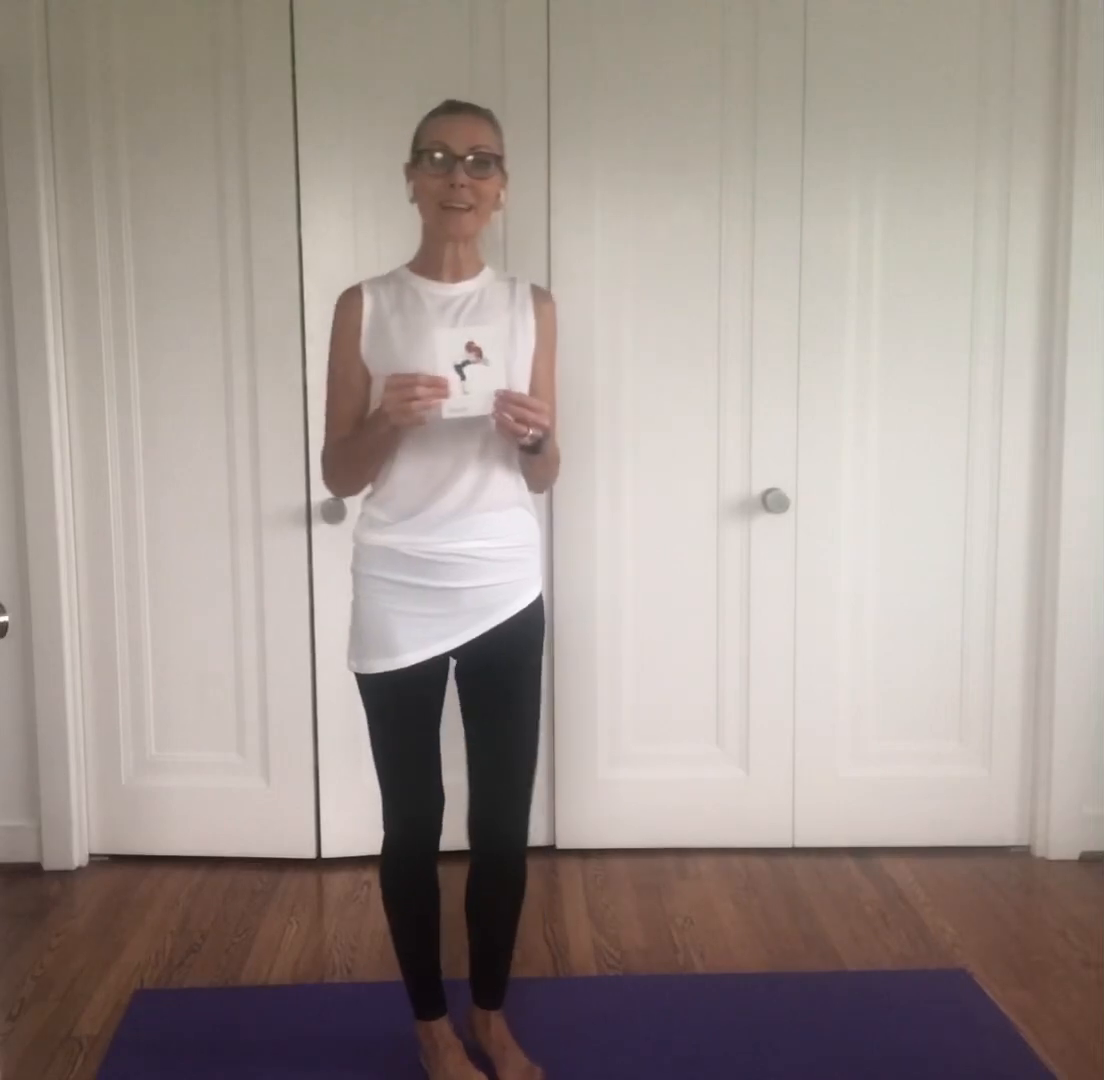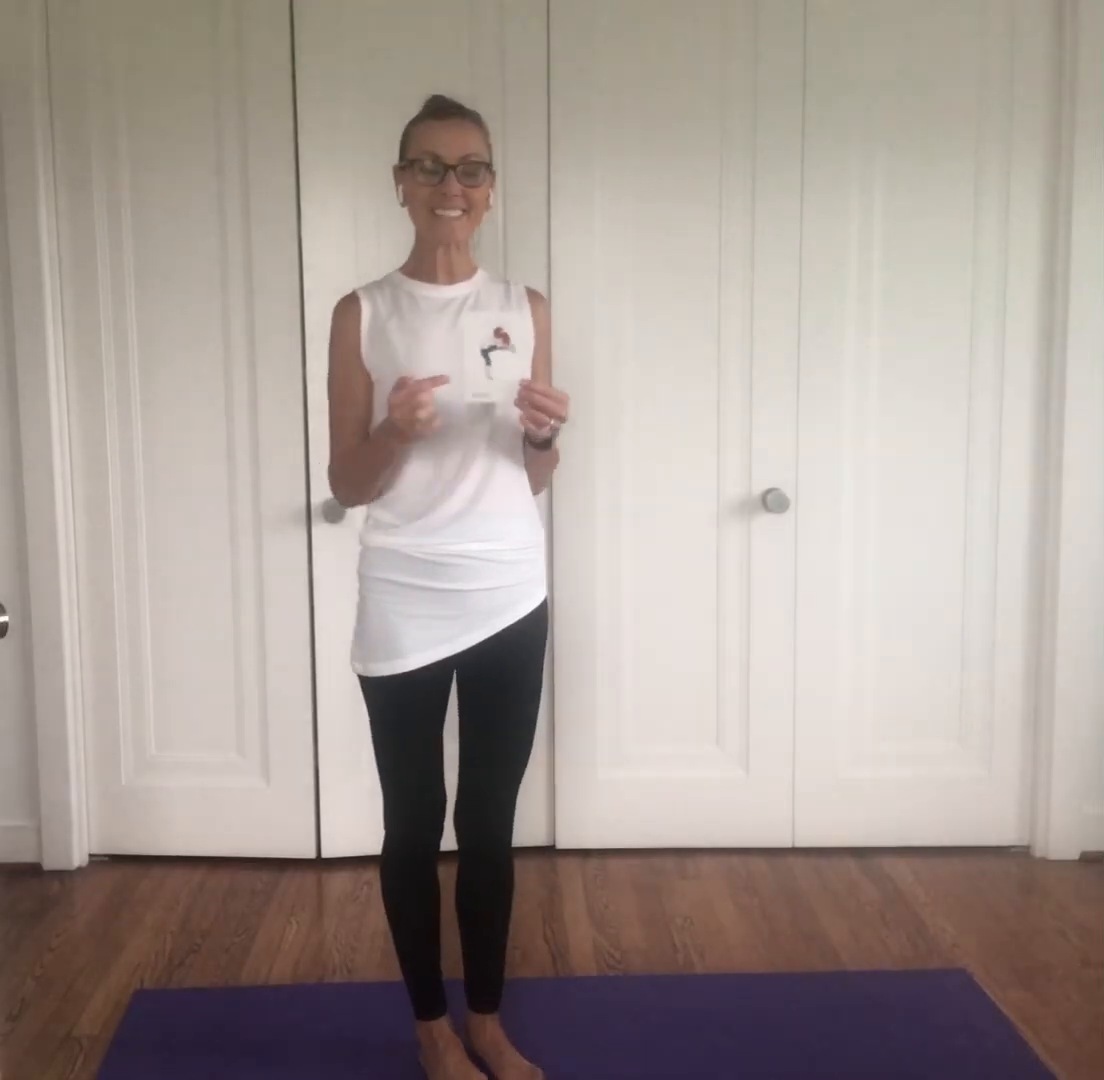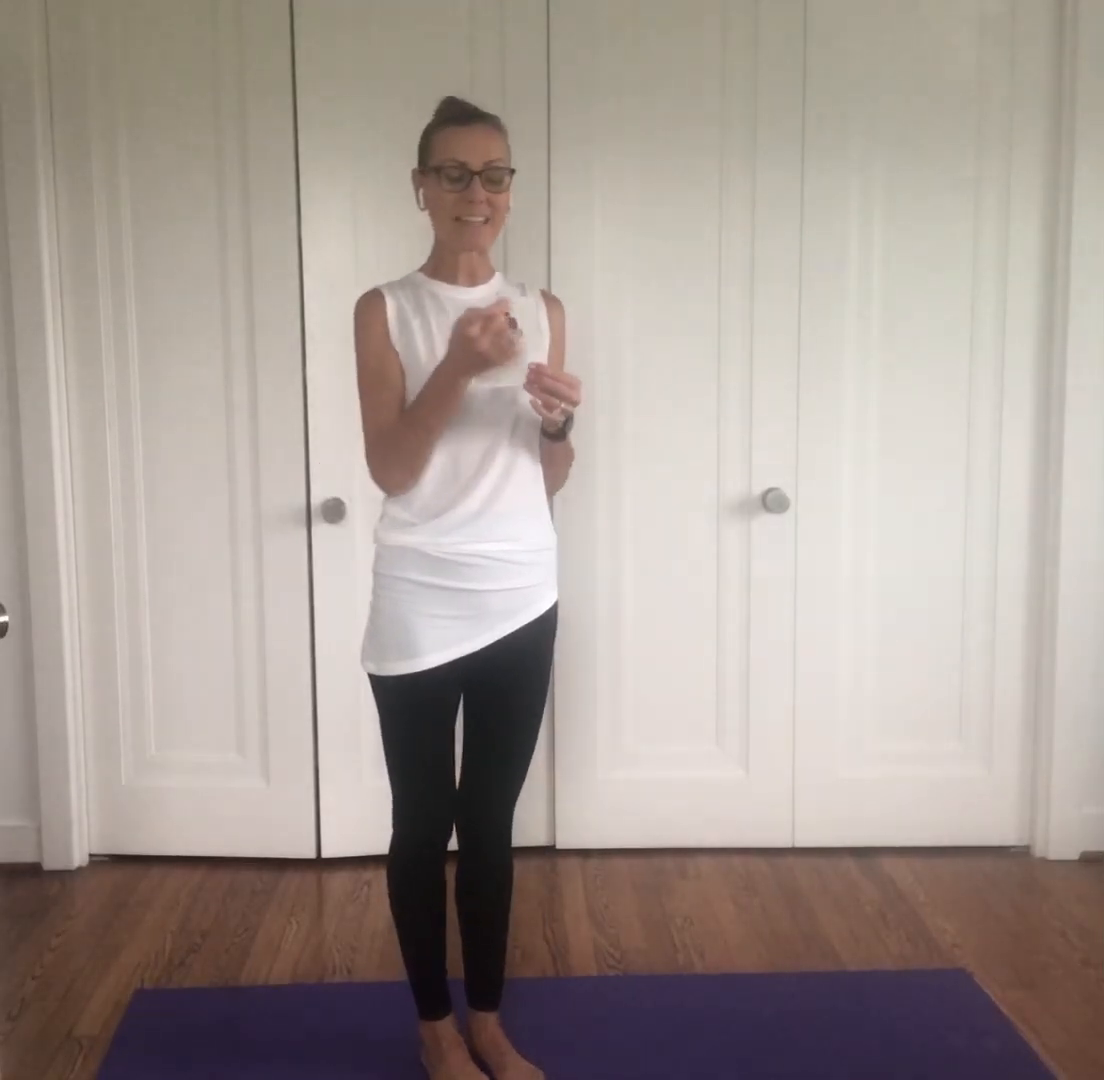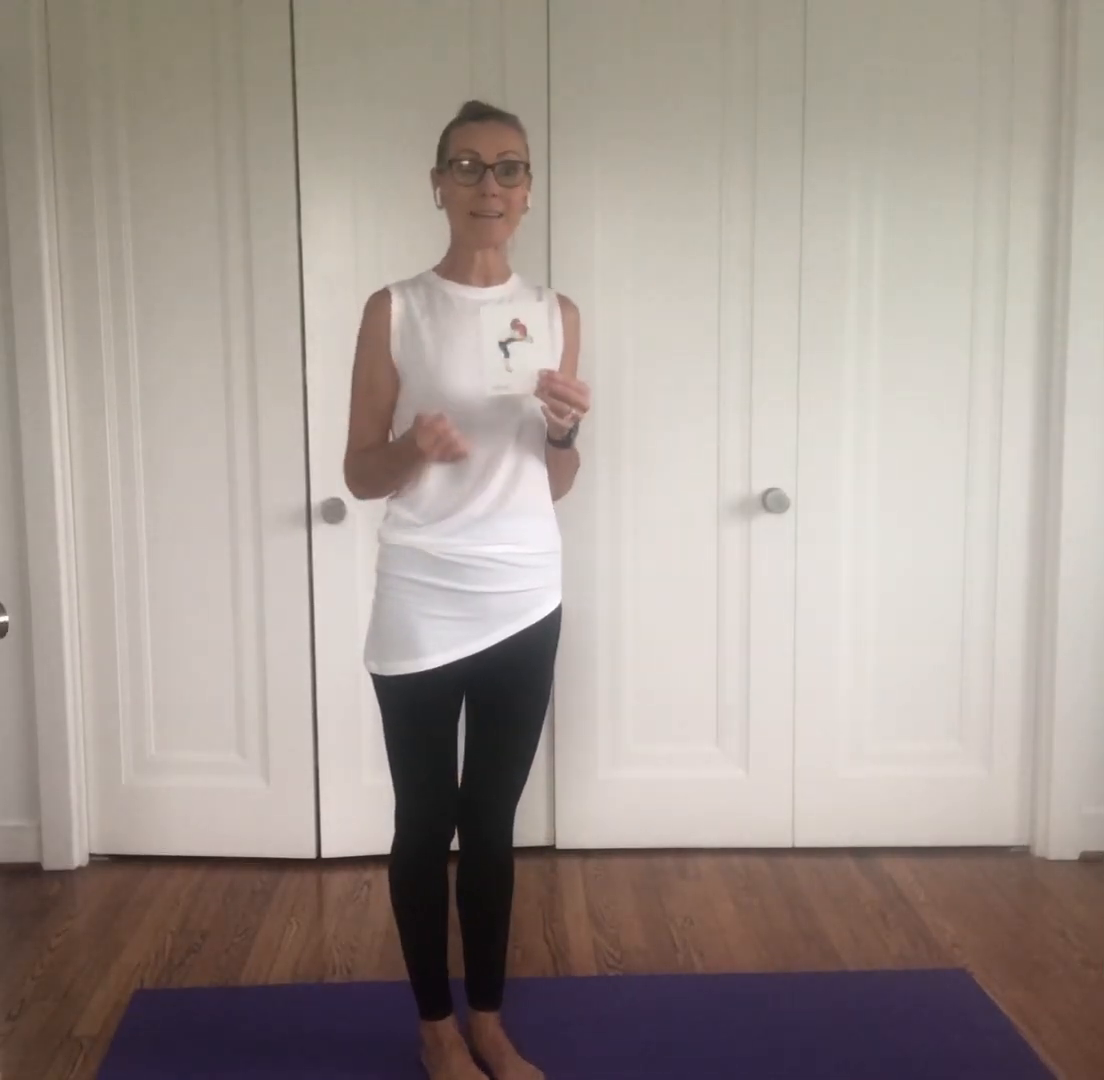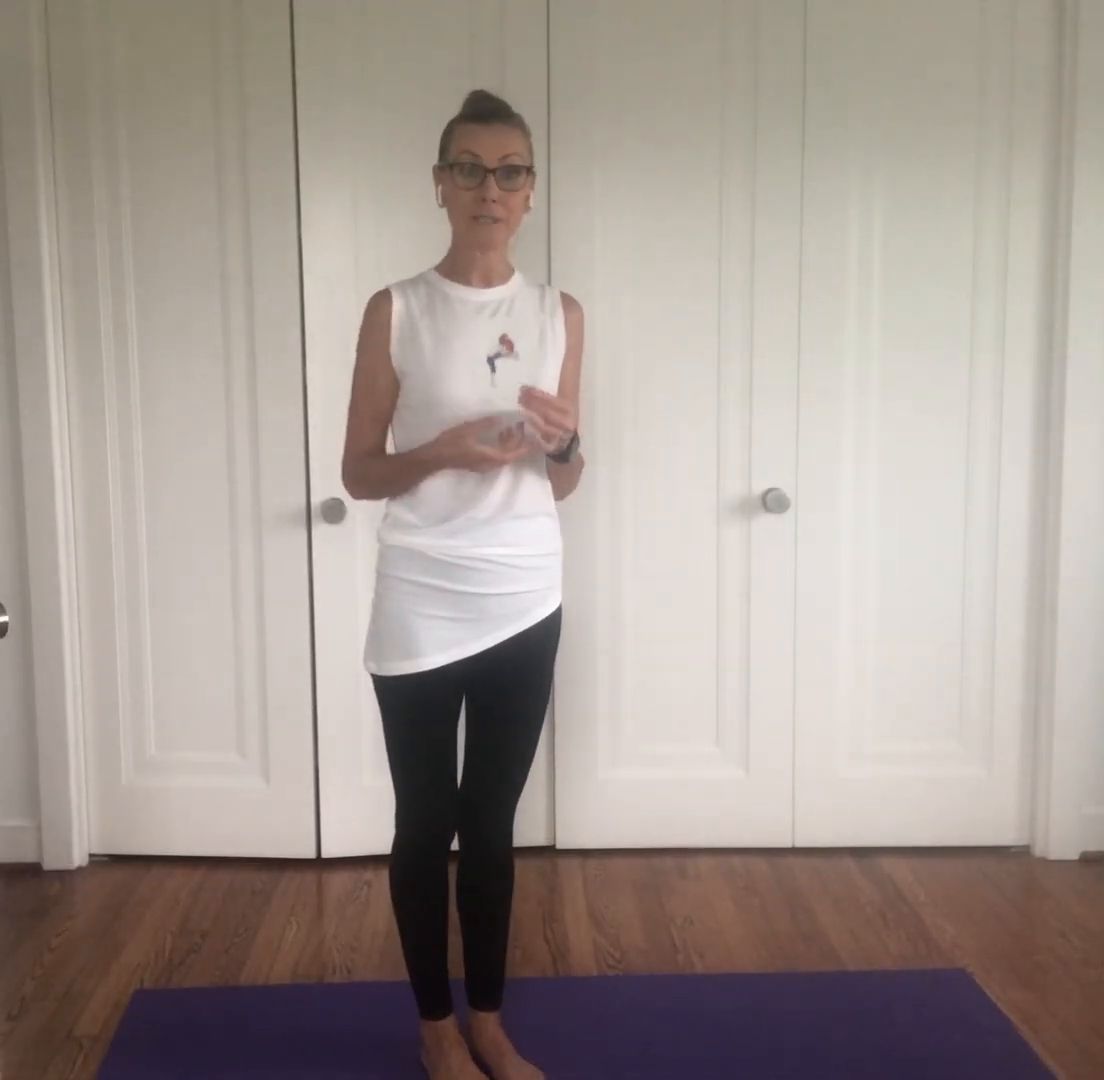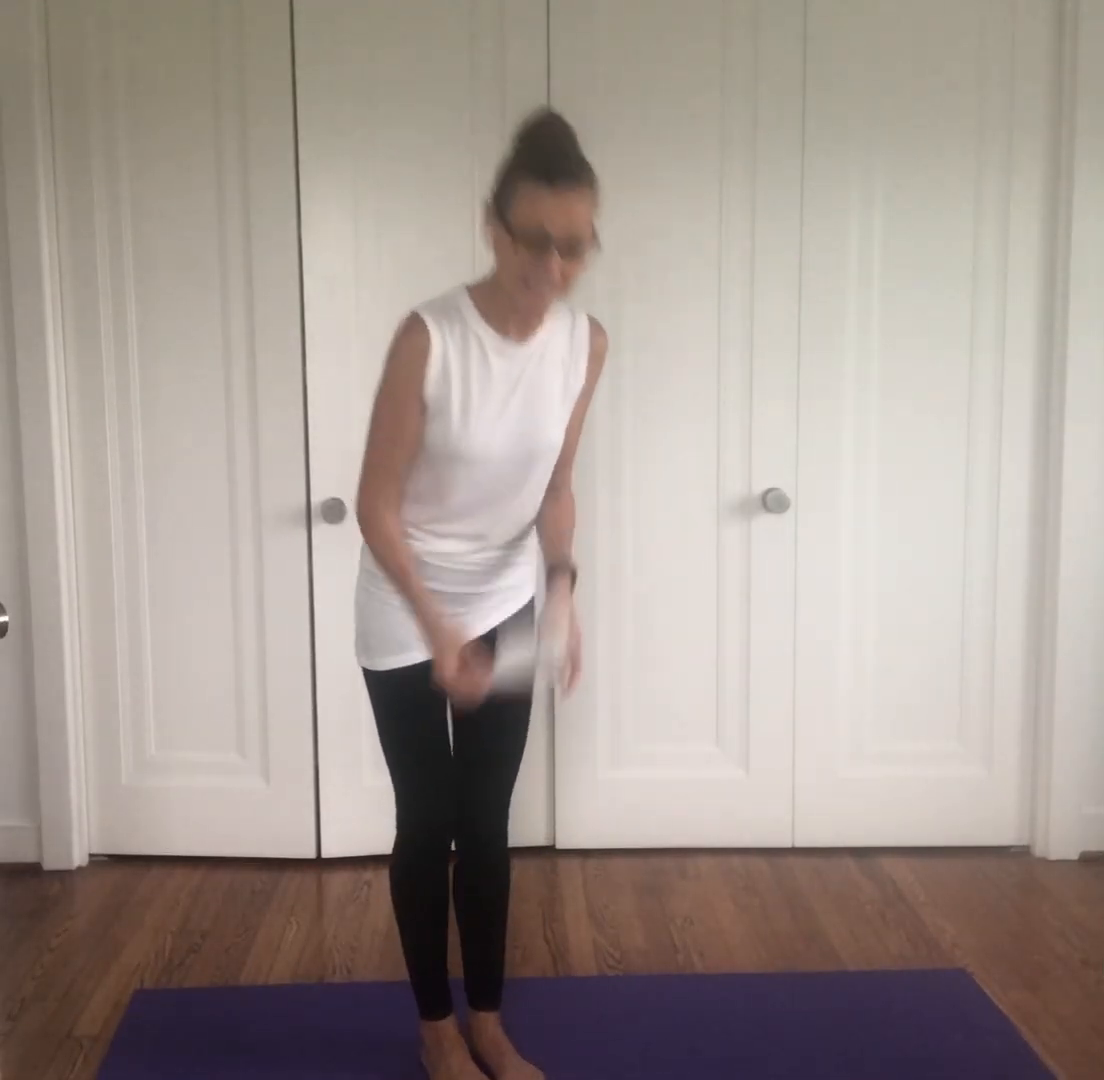
dt=0.5s
person 1, frame 1
left shoulder: (532, 306)
right shoulder: (365, 307)
left elbow: (543, 477)
right elbow: (339, 475)
left wrist: (532, 438)
right wrist: (387, 419)
left hip: (505, 597)
right hip: (397, 601)
left knee: (504, 821)
right knee: (412, 823)
person 1, frame 2
left shoulder: (526, 309)
right shoulder: (361, 314)
left elbow: (536, 480)
right elbow: (347, 486)
left wrist: (543, 437)
right wrist: (397, 430)
left hip: (511, 600)
right hip: (405, 607)
left knee: (490, 822)
right knee: (414, 824)
person 1, frame 3
left shoulder: (541, 312)
right shoulder: (385, 310)
left elbow: (551, 480)
right elbow: (390, 470)
left wrist: (556, 421)
right wrist: (457, 369)
left hip: (520, 602)
right hip: (419, 607)
left knee: (490, 821)
right knee: (422, 823)
person 1, frame 4
left shoulder: (554, 313)
right shoulder: (393, 311)
left elbow: (558, 484)
right elbow: (359, 474)
left wrist: (565, 429)
right wrist: (414, 444)
left hip: (524, 604)
right hip: (421, 608)
left knee: (492, 821)
right knee: (425, 823)
person 1, frame 5
left shoulder: (559, 314)
right shoulder: (394, 311)
left elbow: (564, 485)
right elbow: (359, 473)
left wrist: (560, 443)
right wrist: (439, 451)
left hip: (524, 606)
right hip: (421, 611)
left knee: (492, 822)
right knee: (425, 824)
person 1, frame 6
left shoulder: (584, 342)
right shoulder: (427, 337)
left elbow: (554, 485)
right elbow: (377, 508)
left wrist: (561, 585)
right wrist: (435, 631)
left hip: (501, 610)
right hip: (403, 610)
left knee: (487, 823)
right knee: (427, 826)
